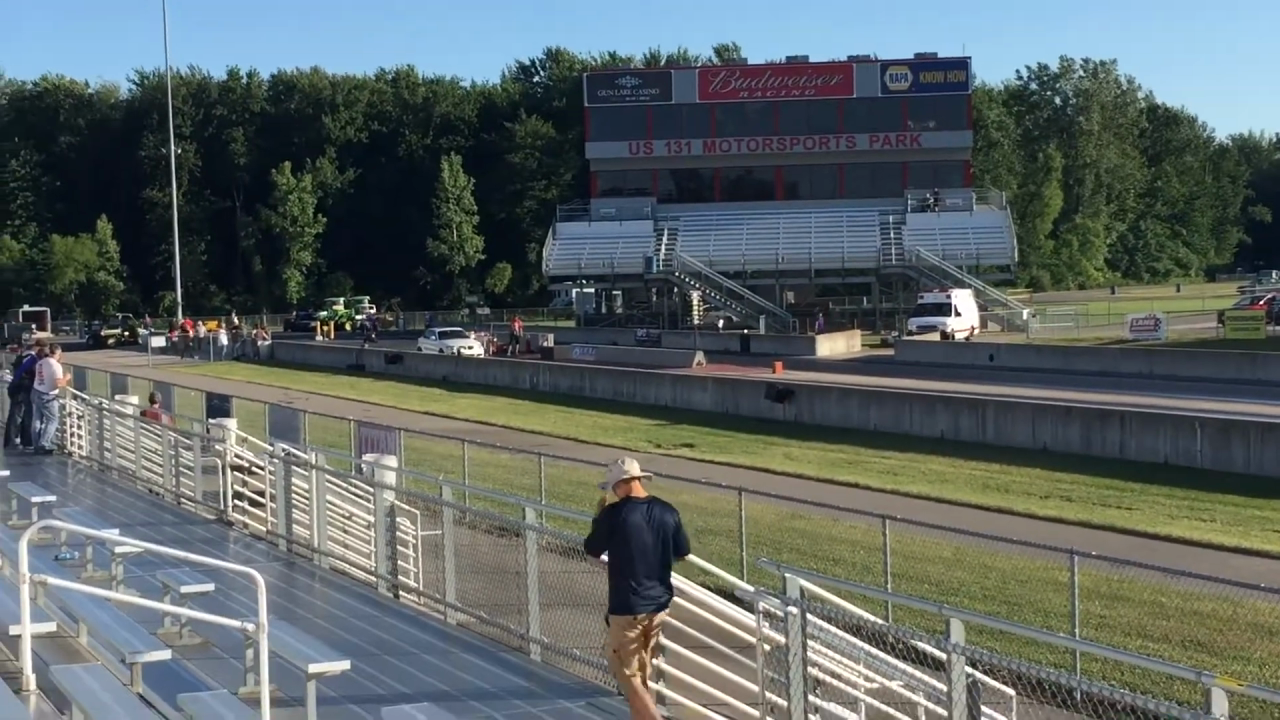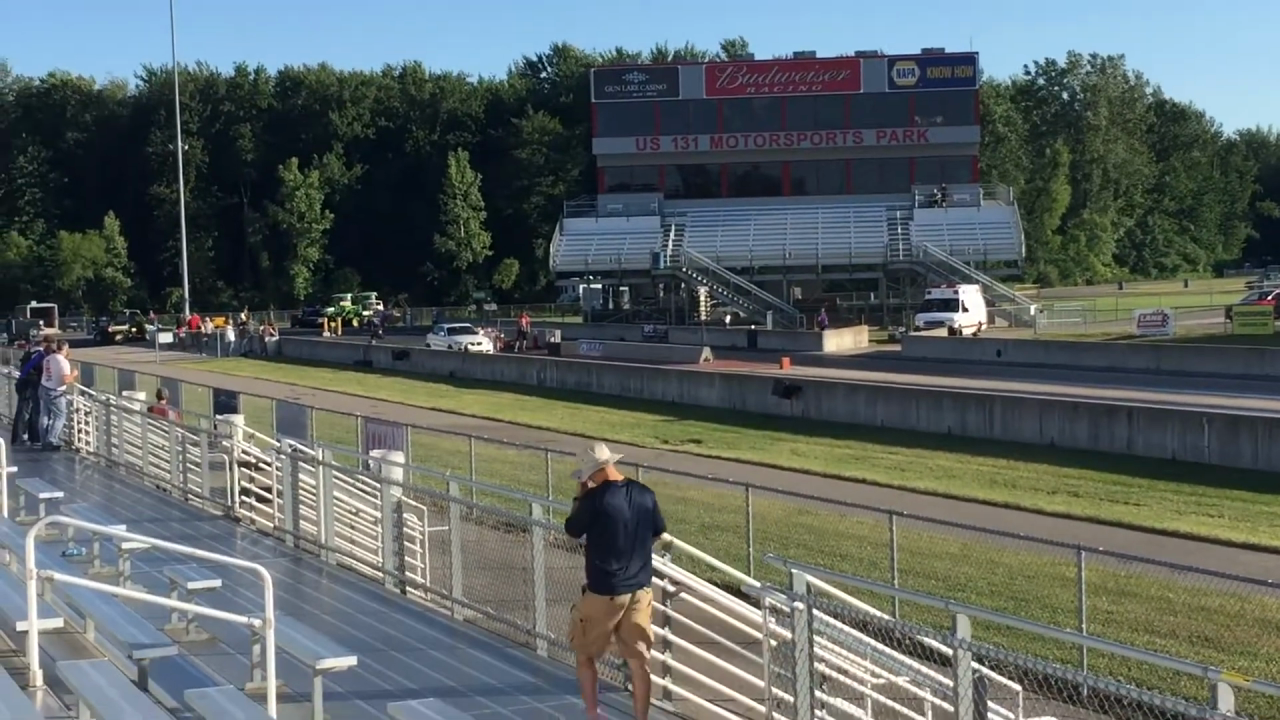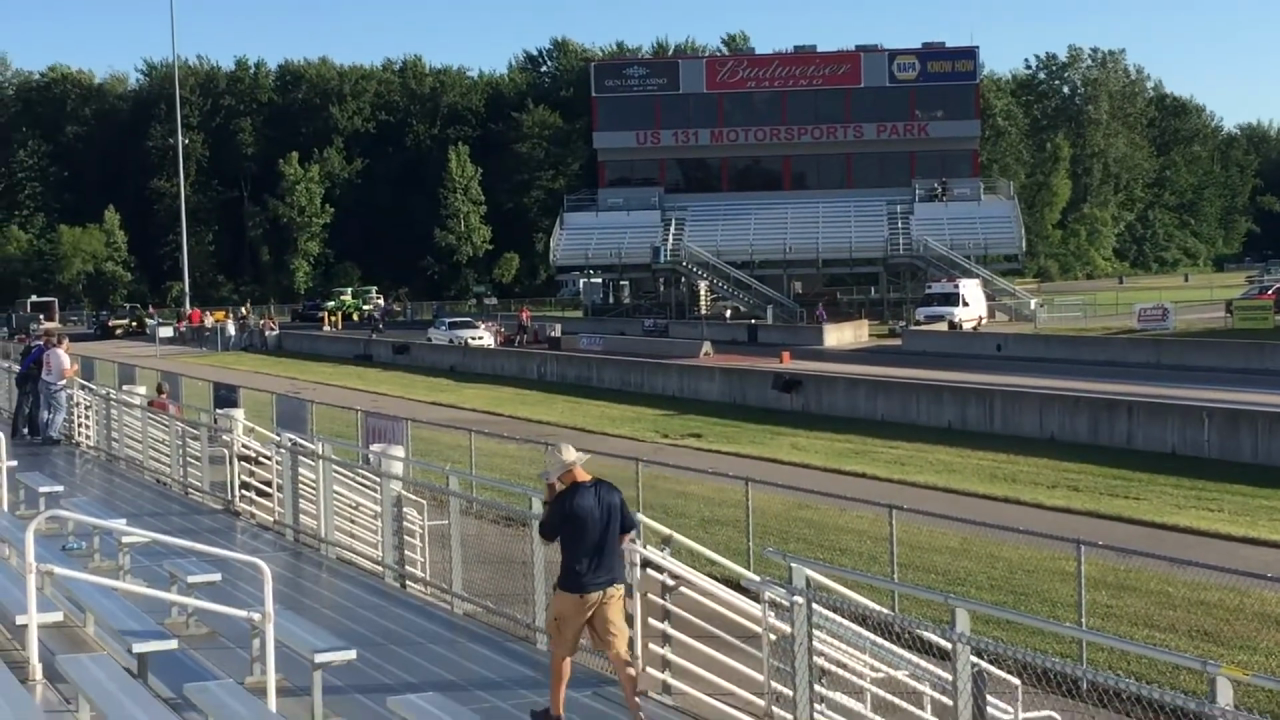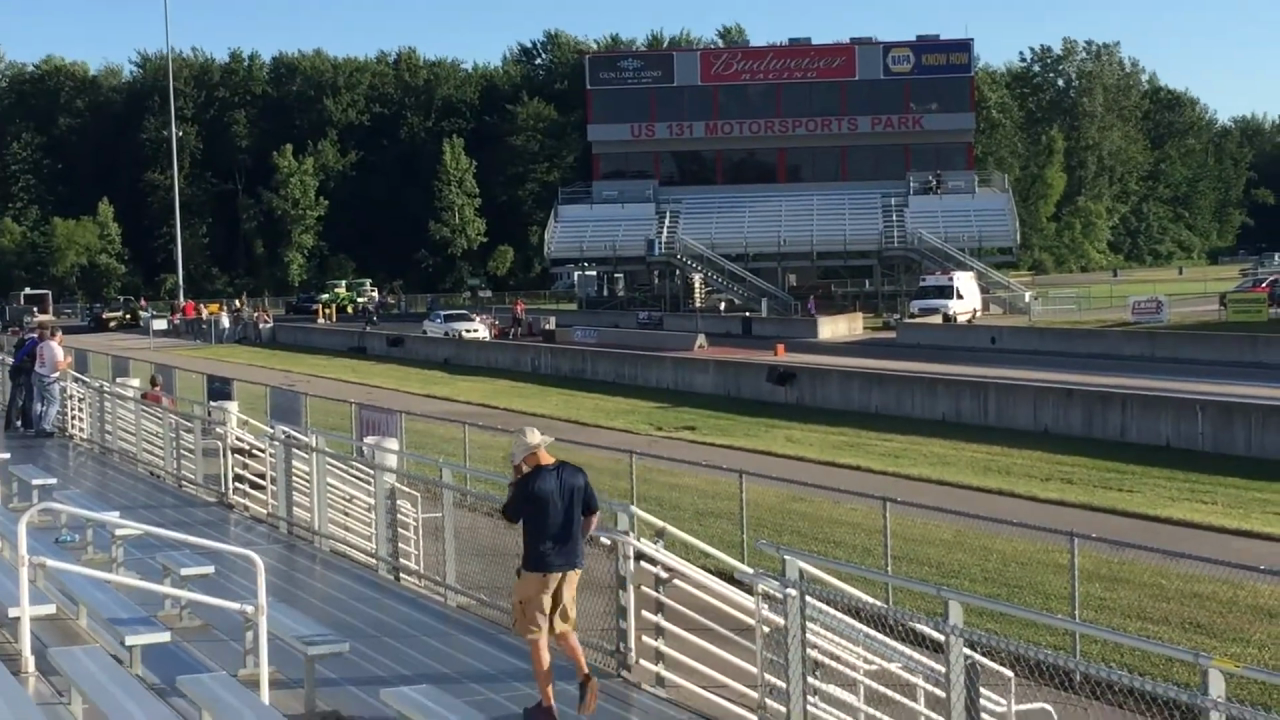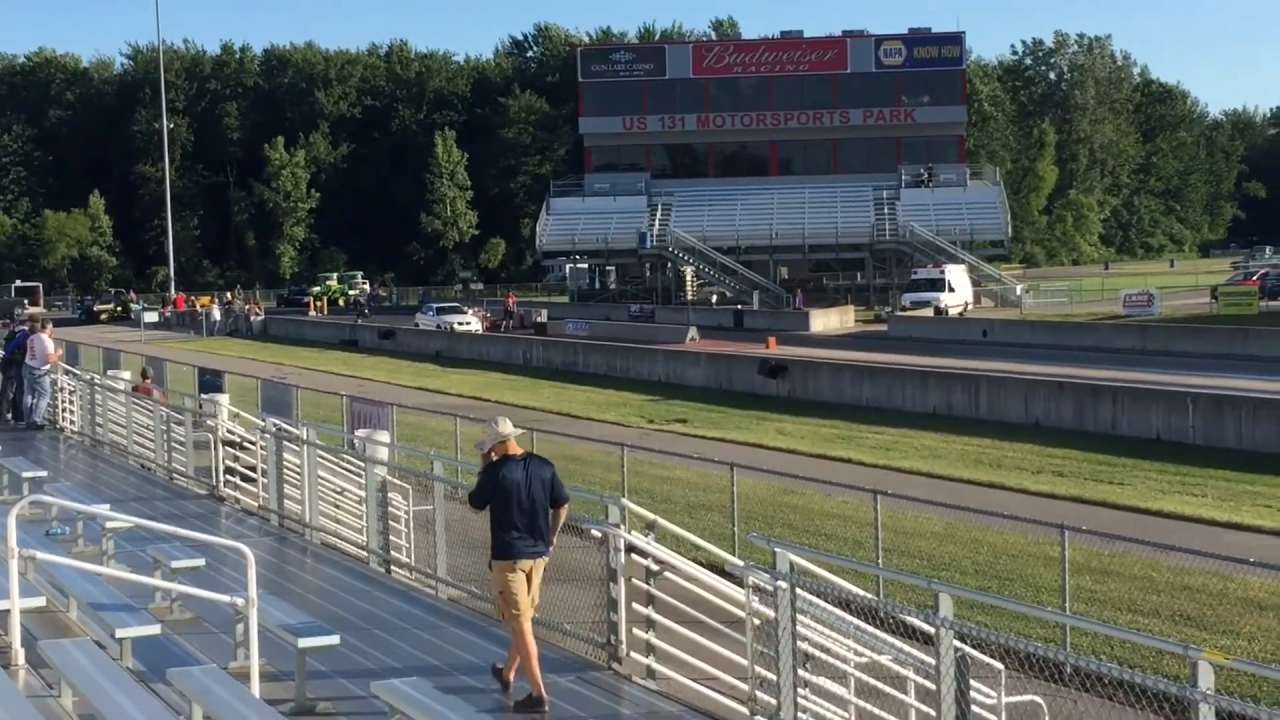
dt=0.2s
person 1, frame 1
left shoulder: (614, 513)
right shoulder: (667, 512)
left elbow: (592, 550)
right elbow: (682, 554)
left wrist: (599, 517)
left hip: (626, 609)
right hip: (658, 604)
left knee: (629, 680)
right knee: (639, 673)
person 1, frame 2
left shoulder: (596, 498)
right shoulder: (645, 495)
left elbow: (573, 531)
right elbow: (657, 534)
left wrist: (580, 496)
left hip: (606, 591)
right hip: (640, 587)
left knee: (585, 654)
right knee: (638, 660)
person 1, frame 3
left shoulder: (566, 500)
right shoulder: (612, 491)
left elbow: (547, 535)
right elbow: (627, 532)
left wrist: (550, 499)
left hip: (576, 588)
right hip: (612, 584)
left knee: (561, 651)
right knee: (617, 653)
person 1, frame 4
left shoulder: (529, 483)
right shoulder: (576, 474)
left elbow: (510, 517)
right elbow: (592, 514)
left wrist: (516, 481)
left hip: (539, 568)
right hip: (572, 565)
left knee: (537, 636)
right knee: (563, 629)
right ankle: (584, 675)
person 1, frame 5
left shoulder: (496, 471)
right shoulder: (544, 466)
left elbow: (476, 504)
right elbow: (562, 506)
right wrist: (551, 537)
left hip: (508, 557)
right hip: (538, 554)
left knee: (521, 625)
right knee: (522, 618)
left ankle: (539, 694)
right ankle: (508, 674)
